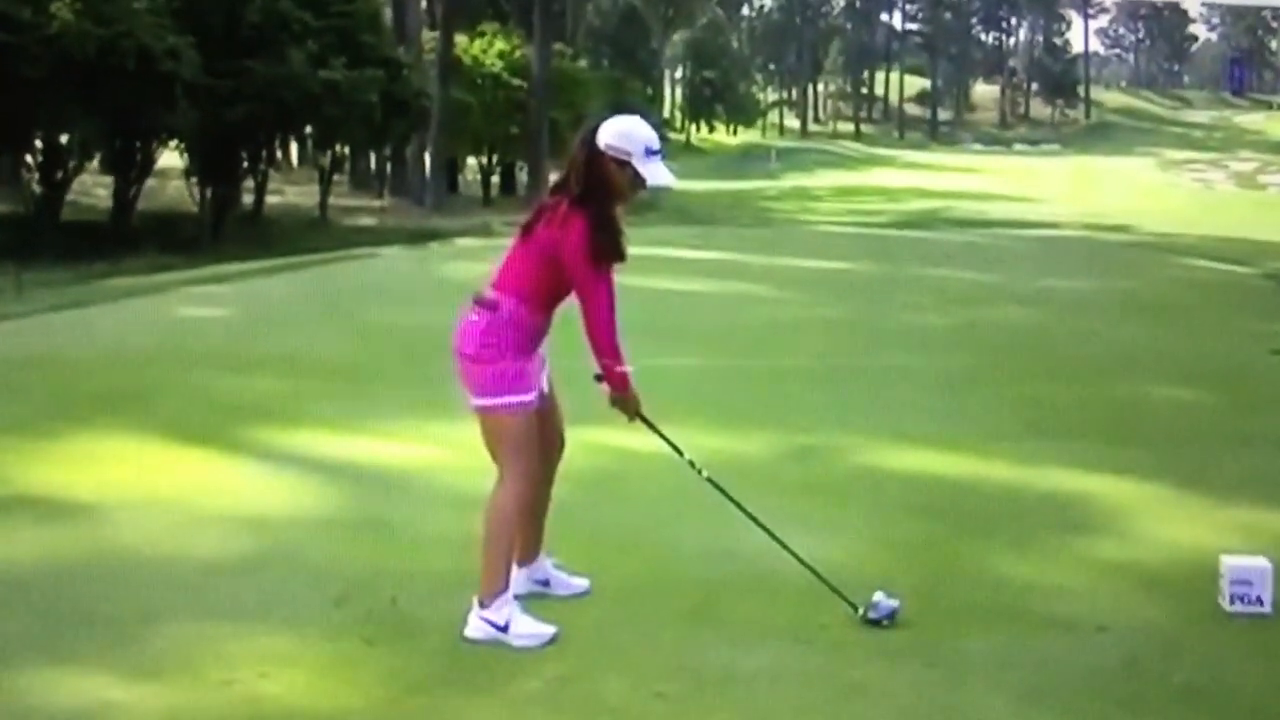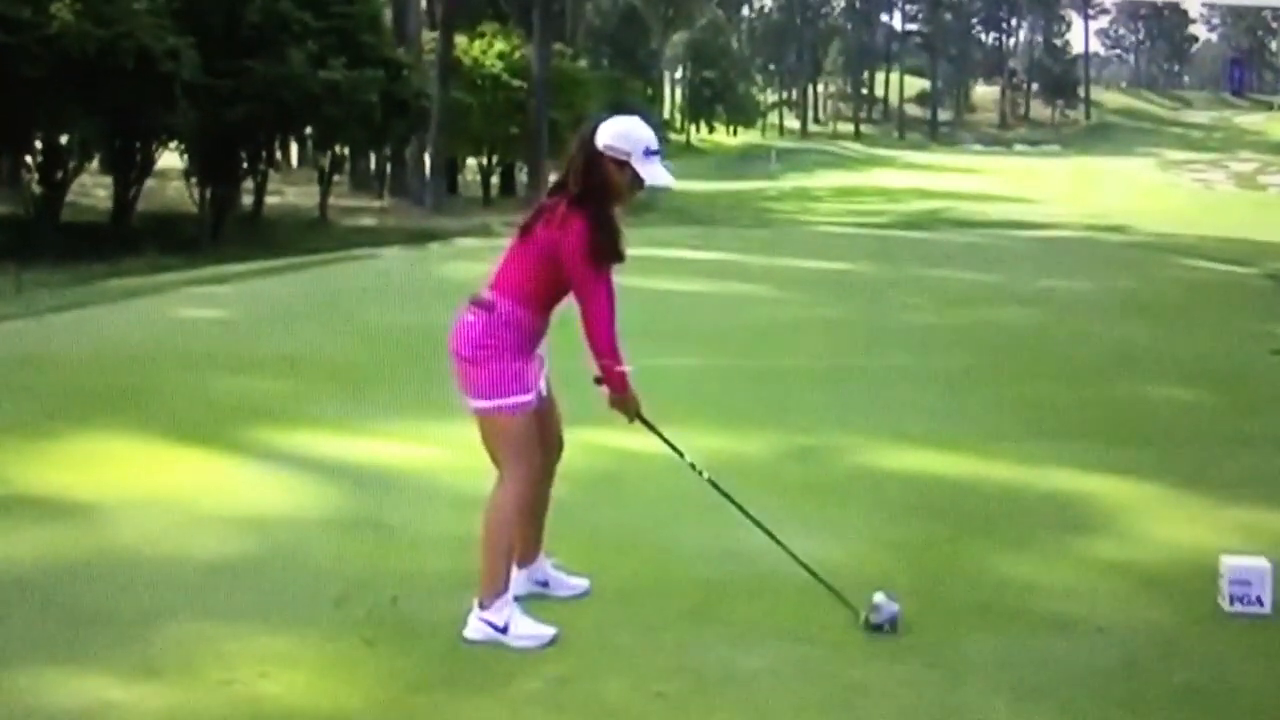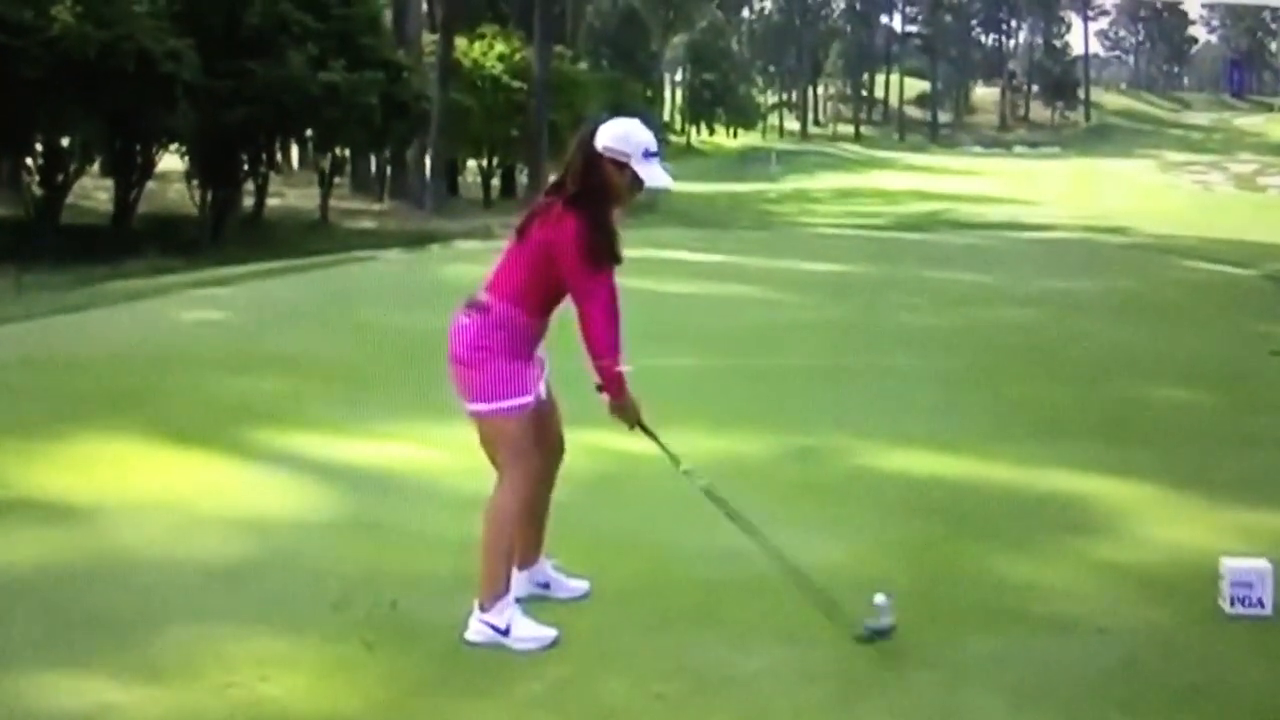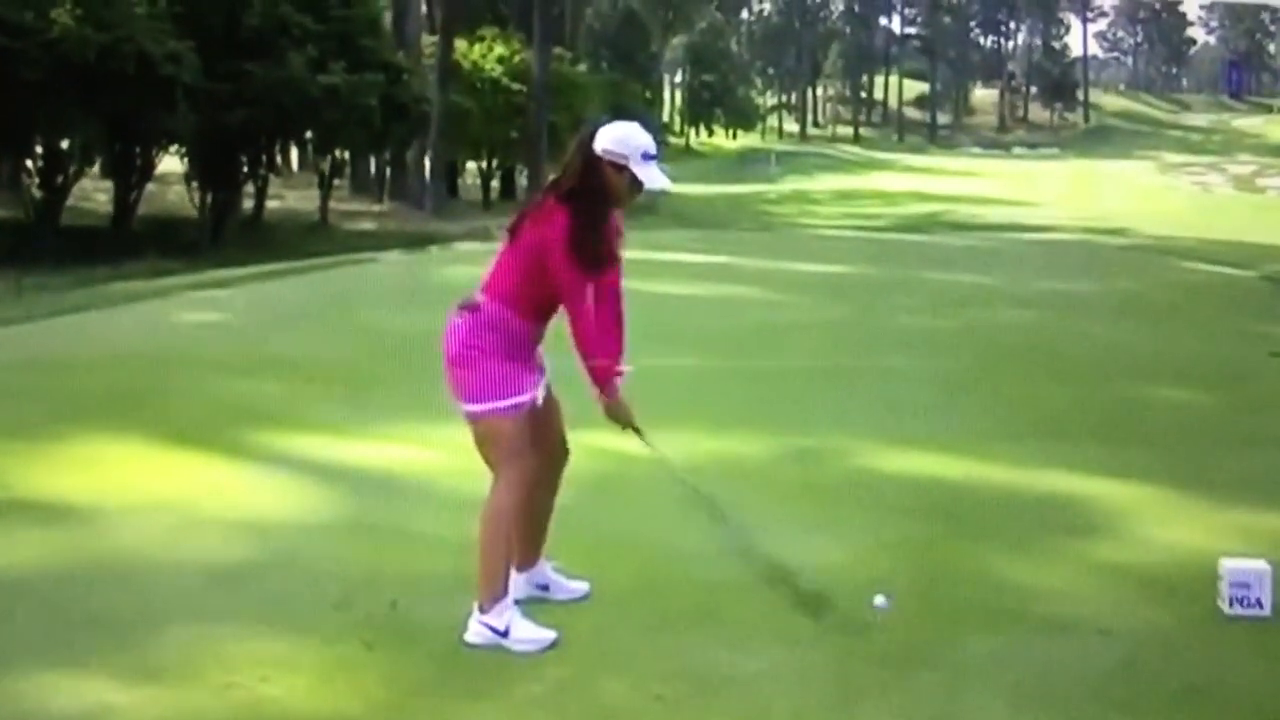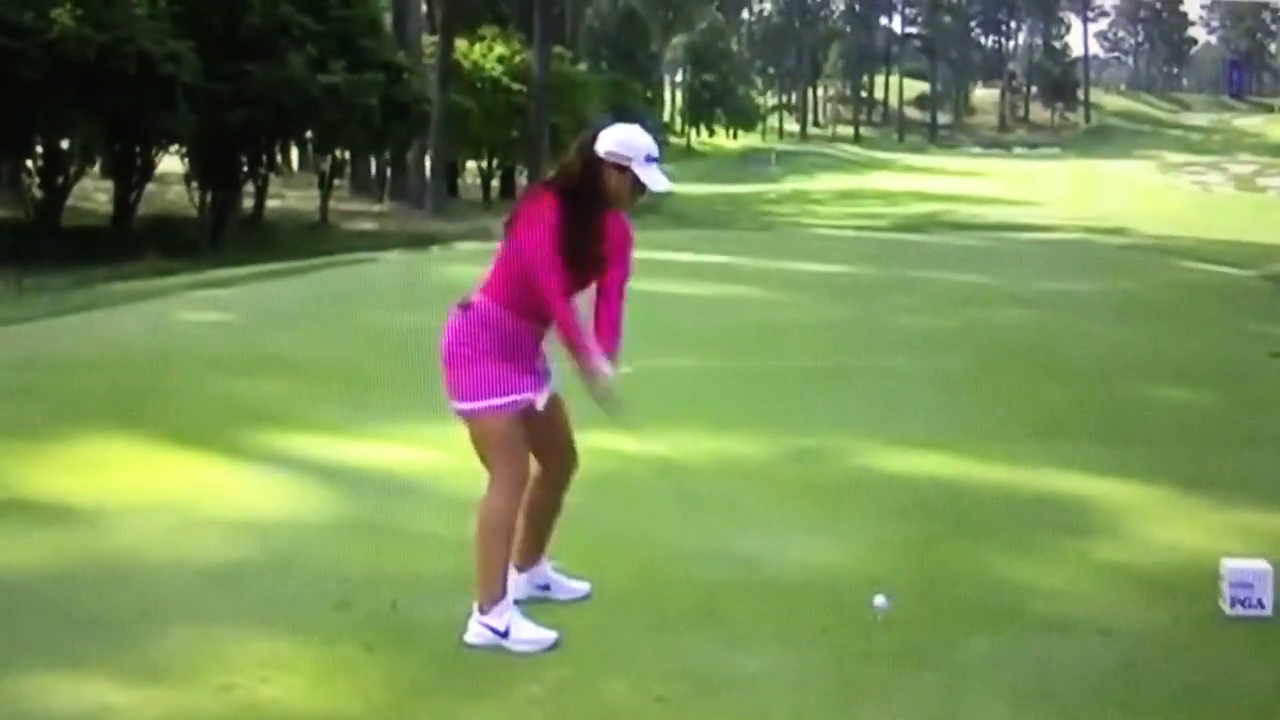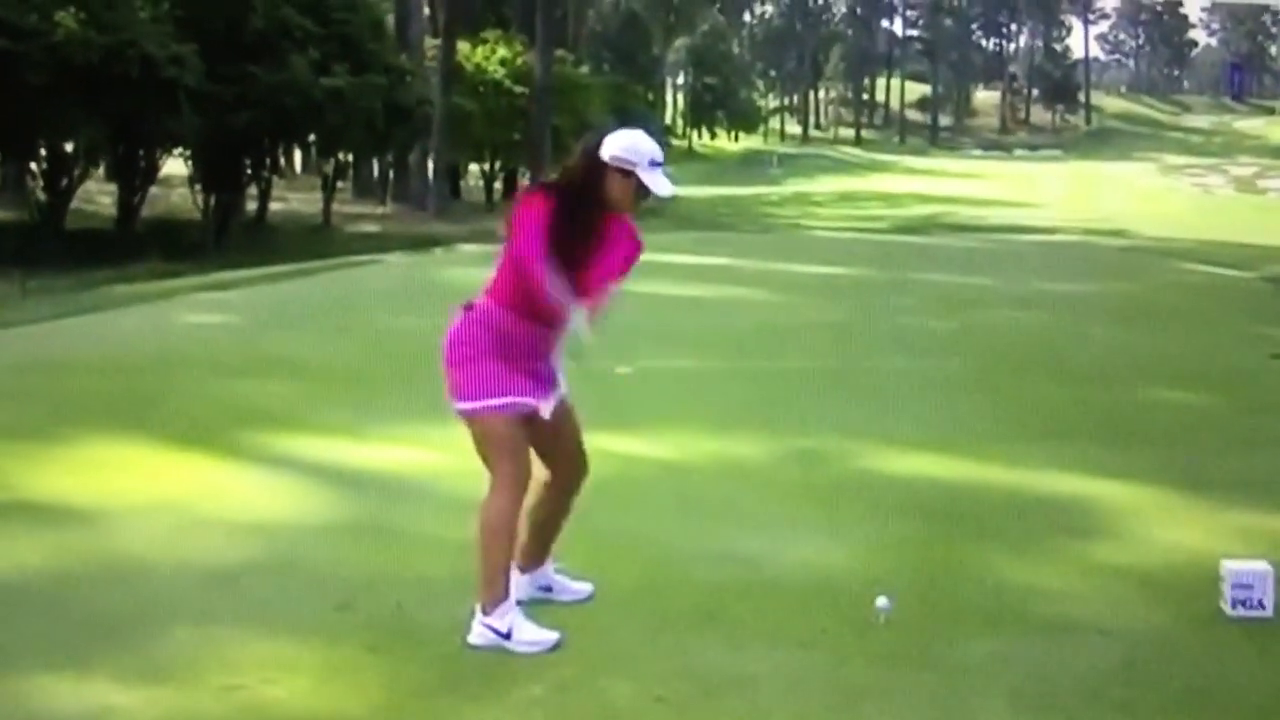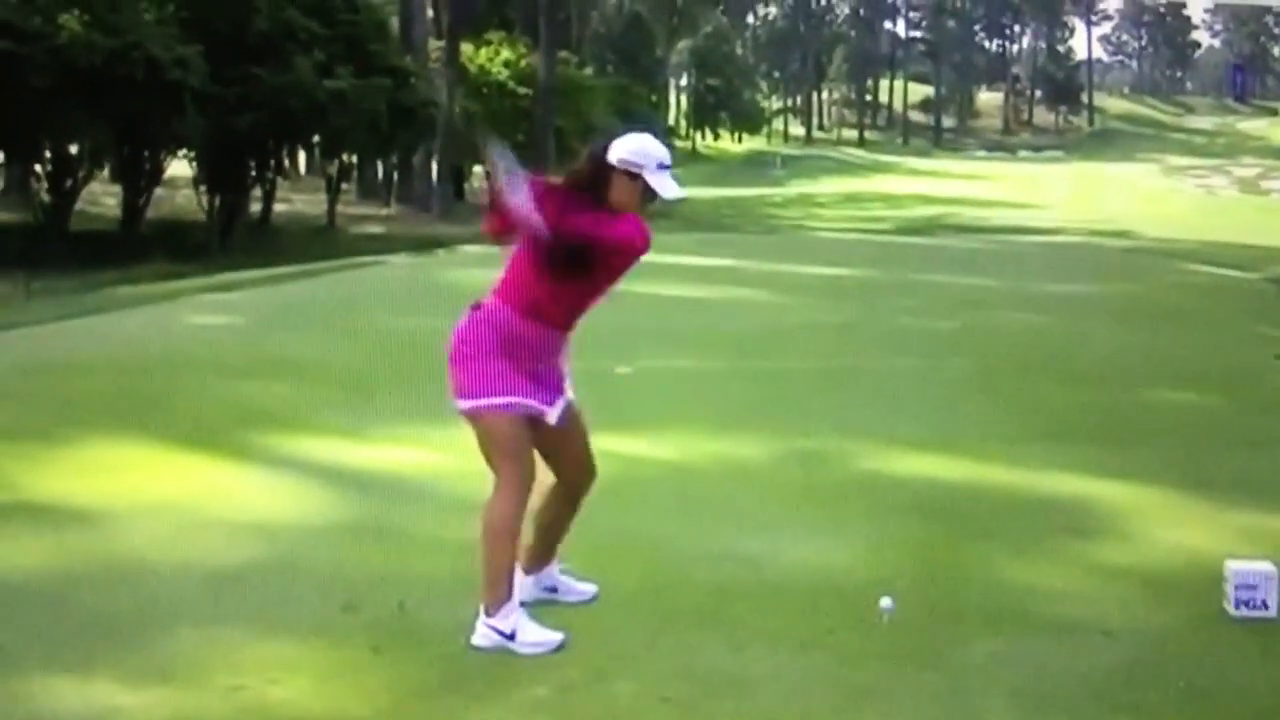
dt=0.1s
person 1, frame 1
left shoulder: (592, 213)
right shoulder: (574, 221)
left elbow: (602, 295)
right elbow: (594, 306)
left wrist: (614, 369)
right wrist: (619, 379)
left hip: (519, 340)
right hip: (496, 340)
left knee: (548, 449)
right knee: (518, 470)
left ankle: (528, 566)
right ankle: (490, 610)
person 1, frame 2
left shoulder: (593, 215)
right shoulder: (572, 221)
left elbow: (601, 294)
right elbow: (593, 306)
left wrist: (615, 372)
right wrist: (618, 381)
left hip: (517, 340)
right hip: (493, 341)
left knee: (548, 450)
right knee: (519, 471)
left ankle: (528, 567)
right ankle: (490, 611)
person 1, frame 3
left shoulder: (592, 216)
right shoulder: (567, 221)
left elbow: (604, 297)
right elbow: (589, 308)
left wrist: (613, 374)
right wrist: (616, 386)
left hip: (517, 344)
right hip: (490, 343)
left knee: (549, 453)
right knee: (519, 473)
left ankle: (529, 569)
right ankle: (491, 613)
person 1, frame 4
left shoulder: (604, 224)
right shoulder: (557, 214)
left elbow: (606, 299)
right elbow: (573, 301)
left wrist: (612, 371)
right wrist: (606, 388)
left hip: (520, 348)
right hip: (484, 344)
left knee: (552, 456)
right knee: (515, 474)
left ankle: (527, 570)
right ankle: (490, 614)
person 1, frame 5
left shoulder: (615, 231)
right shoulder: (546, 206)
left elbow: (612, 297)
right elbow: (549, 286)
left wrist: (604, 356)
right wrist: (586, 354)
left hip: (523, 350)
right hip: (481, 344)
left knee: (561, 460)
right knee: (511, 474)
left ankle: (528, 570)
right ankle: (490, 615)
person 1, frame 6
left shoulder: (625, 236)
right shoulder: (544, 202)
left elbow: (603, 277)
right elbow: (527, 251)
left wrist: (580, 306)
right wrist: (558, 295)
left hip: (535, 357)
right hip: (483, 346)
left knee: (570, 468)
right knee: (513, 477)
left ankle: (530, 572)
right ankle: (493, 617)
person 1, frame 7
left shoulder: (633, 235)
right shoulder: (549, 197)
left elbow: (591, 231)
right elbow: (501, 228)
left wrist: (540, 215)
right wrist: (508, 195)
left hip: (541, 359)
right hip: (490, 346)
left knee: (579, 473)
right knee: (516, 478)
left ankle: (535, 572)
right ankle: (496, 618)
